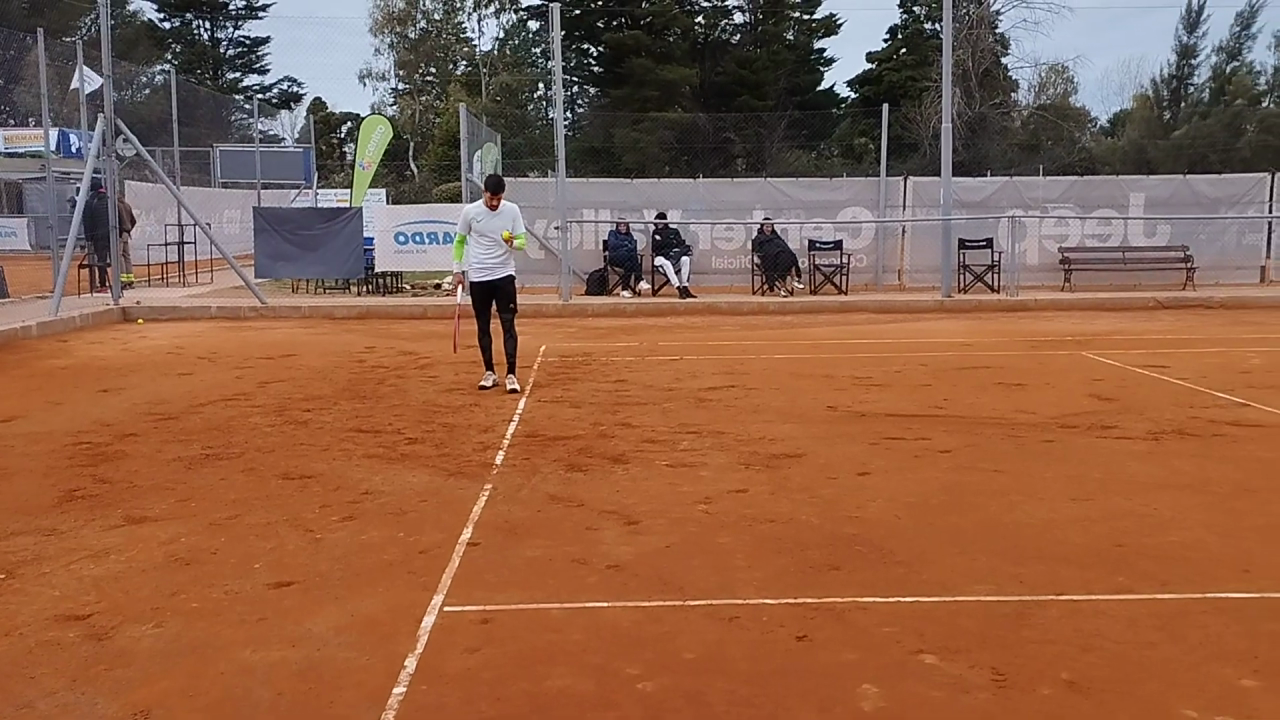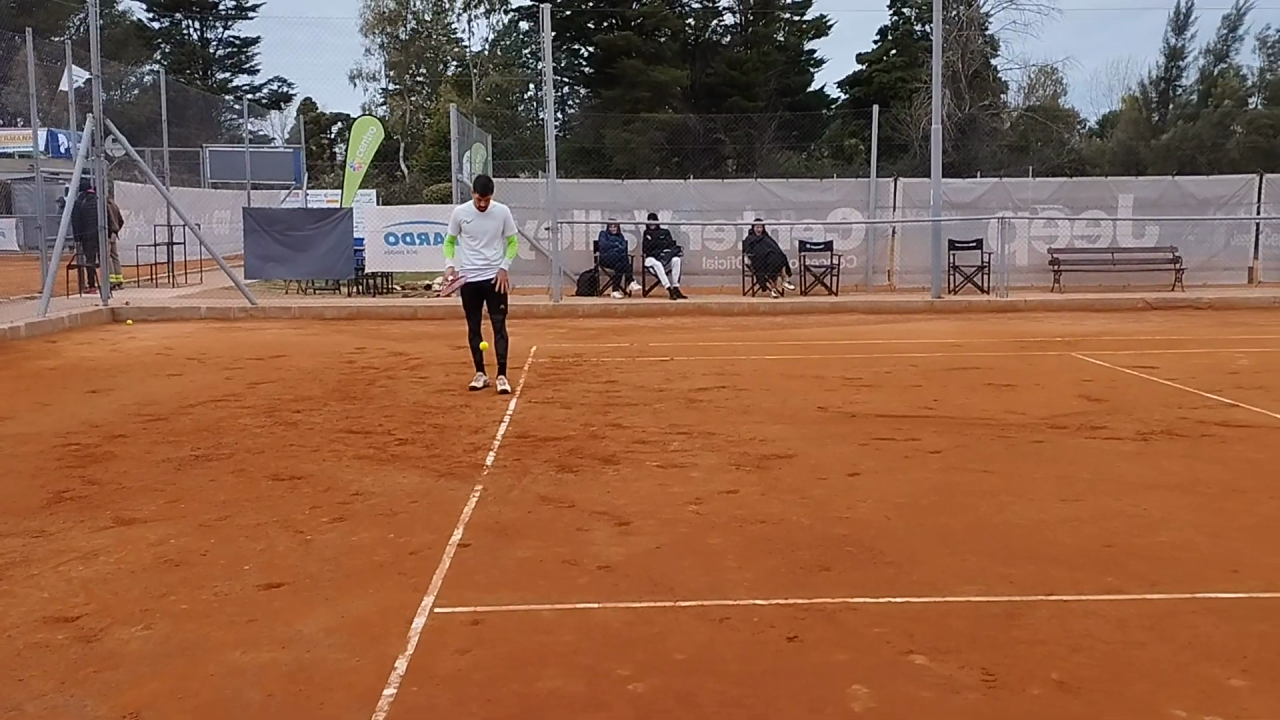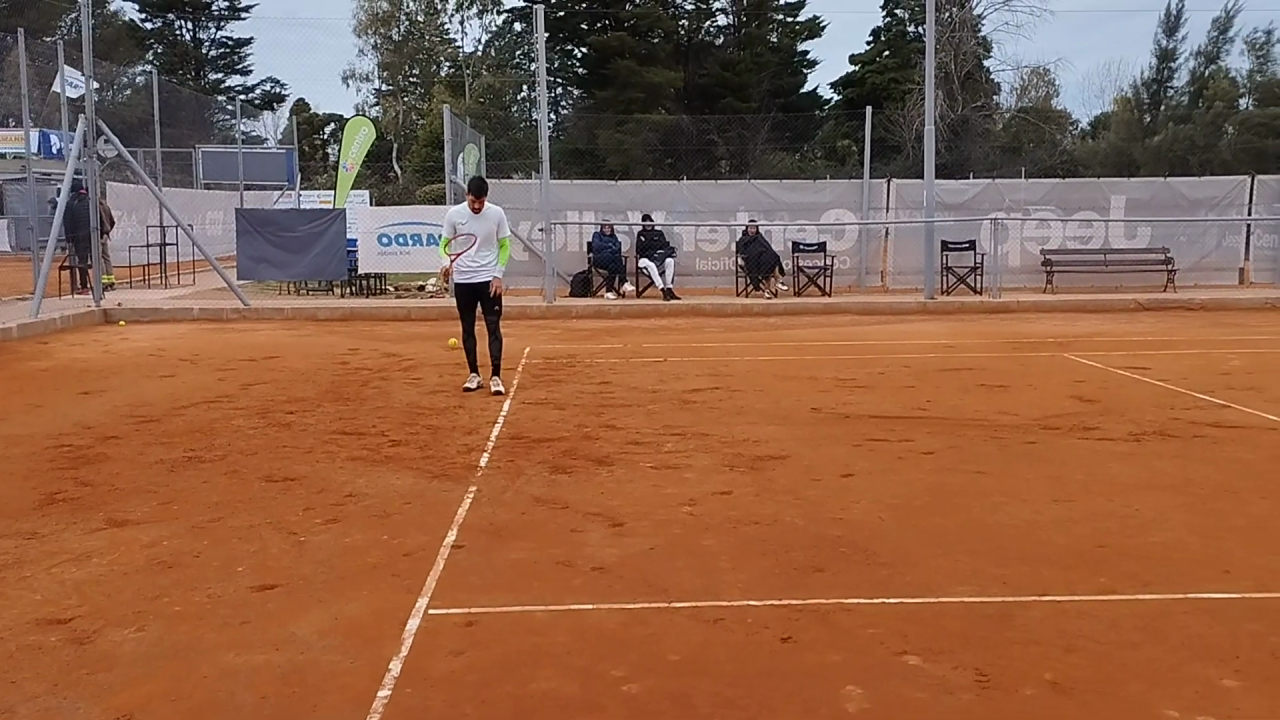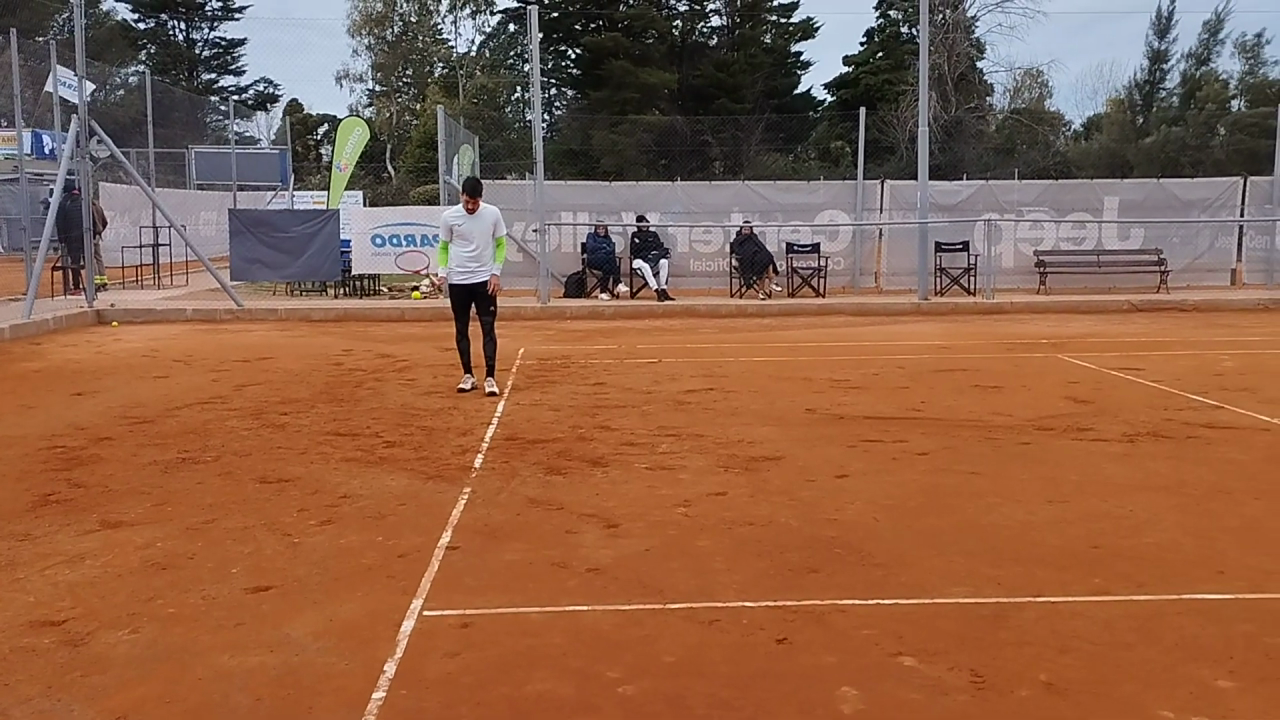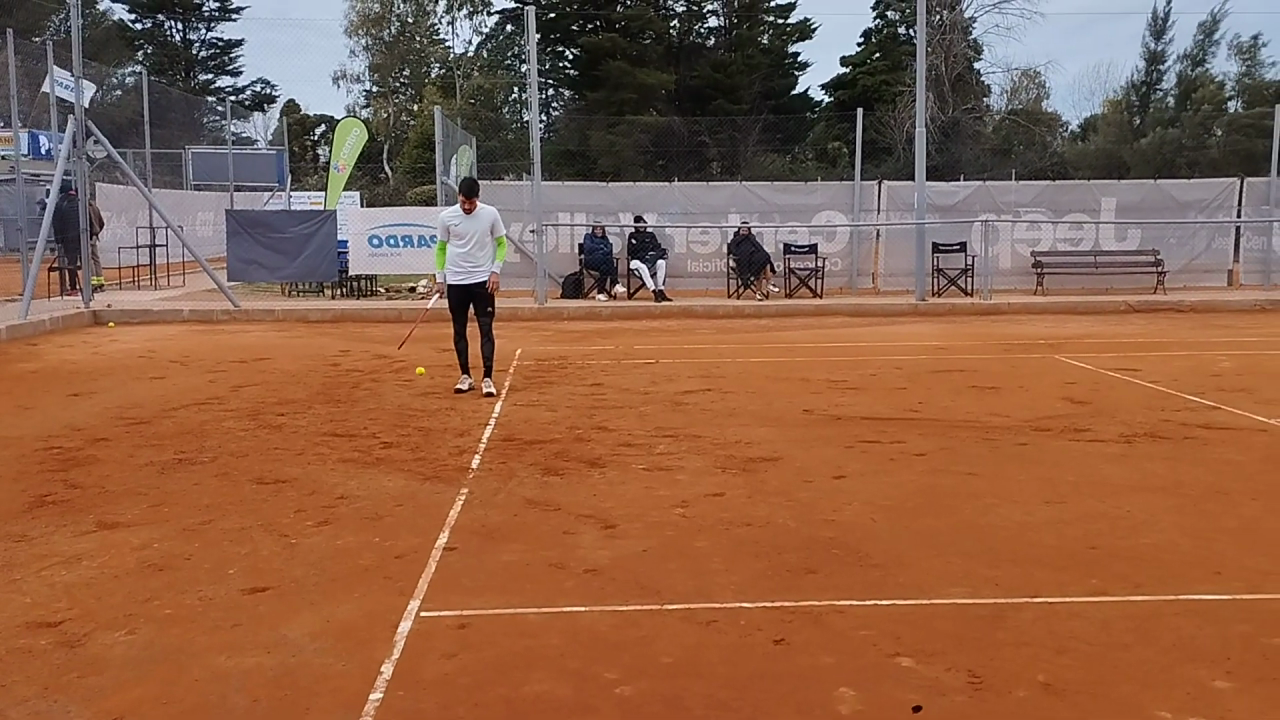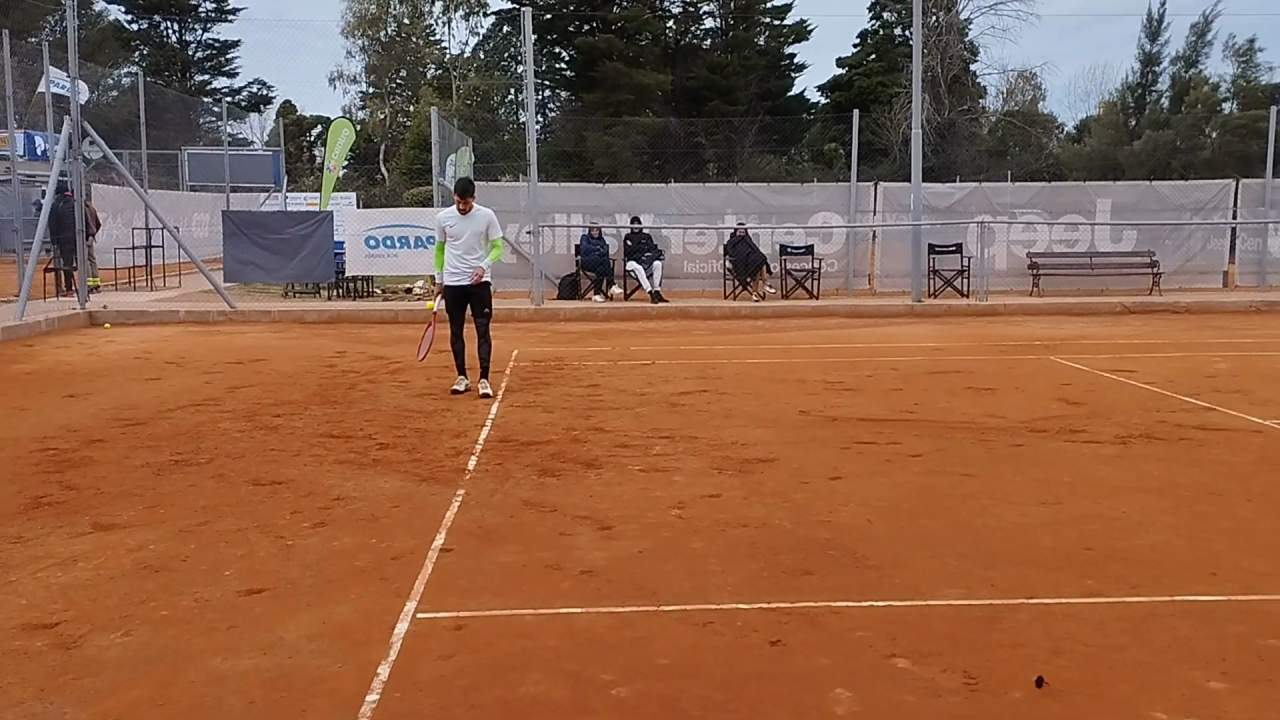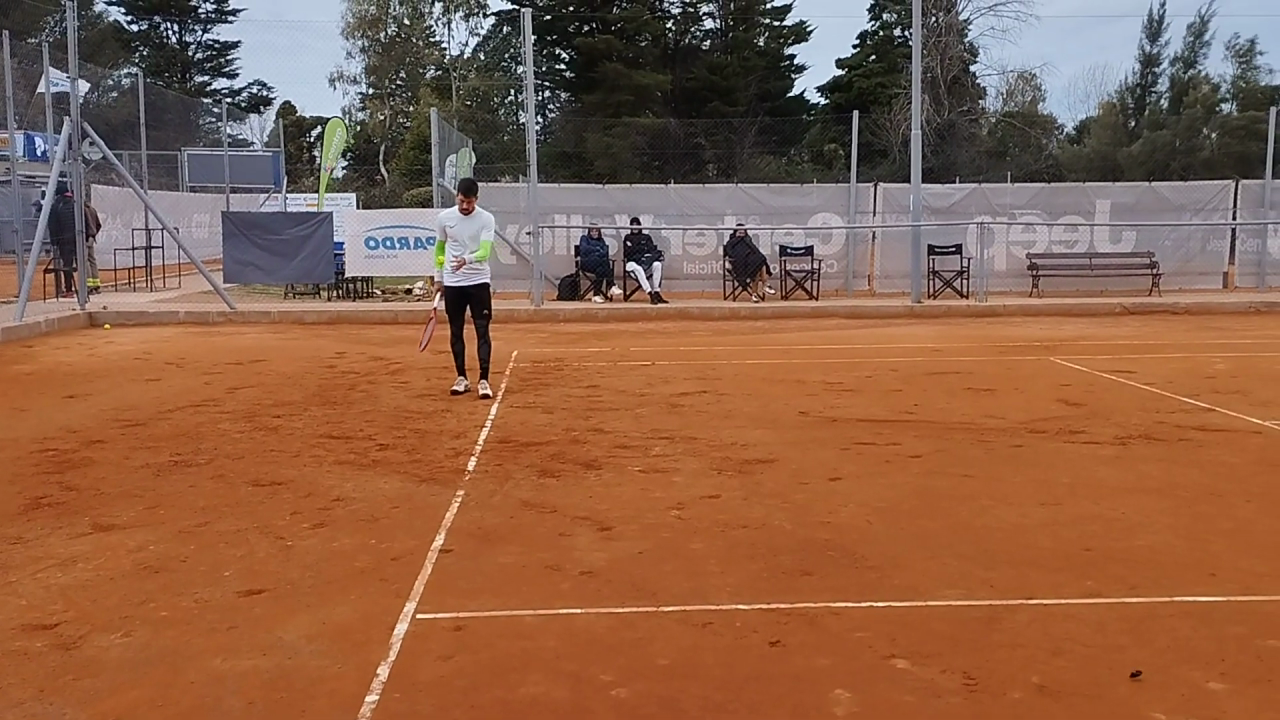
dt=0.2s
person 1, frame 1
left shoulder: (511, 210)
right shoulder: (469, 211)
left elbow: (523, 242)
right elbow: (459, 241)
left wrist: (514, 242)
right wrist: (457, 270)
left hip: (504, 275)
right hip: (478, 277)
left knee: (508, 324)
right knee: (483, 326)
left ankle: (511, 374)
right ankle: (490, 372)
person 1, frame 2
left shoulder: (502, 212)
right shoulder: (459, 212)
left elbow: (513, 242)
right elbow: (450, 241)
left wrist: (504, 268)
right wrist: (450, 265)
left hip: (494, 277)
right hip: (468, 279)
left knee: (499, 325)
right knee: (473, 327)
left ankle: (501, 375)
right ankle: (480, 373)
person 1, frame 3
left shoulder: (497, 213)
right shoulder: (454, 214)
left elbow: (504, 246)
right elbow: (445, 244)
left wrist: (498, 275)
right wrist: (447, 262)
left hip: (489, 280)
right hip: (463, 280)
left knee: (493, 327)
right knee: (467, 328)
left ankle: (495, 376)
right ankle: (474, 374)
person 1, frame 4
left shoulder: (493, 213)
right shoulder: (449, 216)
left elbow: (501, 245)
right elbow: (443, 248)
left wrist: (496, 273)
right wrist: (442, 272)
left hip: (485, 280)
right hip: (458, 281)
left knee: (488, 328)
right knee: (461, 329)
left ankle: (490, 377)
right ankle: (468, 375)
person 1, frame 5
left shoulder: (491, 214)
right shoulder: (446, 217)
left elbow: (501, 244)
right elbow: (441, 248)
left wrist: (495, 271)
right wrist: (440, 278)
left hip: (483, 280)
right hip: (456, 282)
left knee: (486, 328)
right knee: (459, 330)
left ankle: (487, 378)
right ankle: (465, 376)
person 1, frame 6
left shoulder: (487, 216)
right shoulder: (443, 218)
left elbow: (497, 247)
right elbow: (439, 249)
left wrist: (483, 267)
right wrist: (439, 279)
left hip: (479, 282)
right hip: (453, 283)
left knee: (483, 330)
right knee: (456, 331)
left ankle: (484, 379)
right ankle: (462, 377)
person 1, frame 7
left shoulder: (486, 219)
right shoulder: (444, 218)
left elbow: (485, 251)
right elbow: (439, 248)
left wrist: (466, 260)
right wrist: (438, 277)
left hip: (479, 282)
right hip: (452, 284)
left knee: (482, 331)
right knee: (456, 332)
left ankle: (484, 380)
right ankle: (462, 378)
